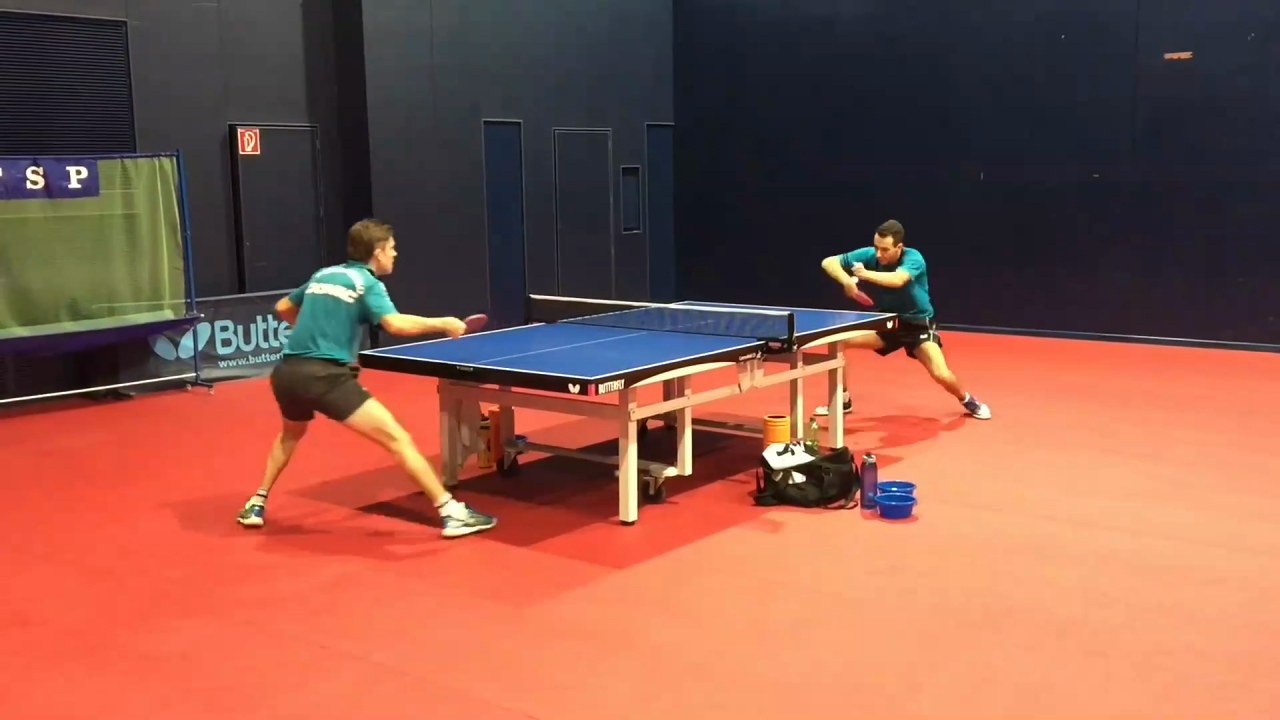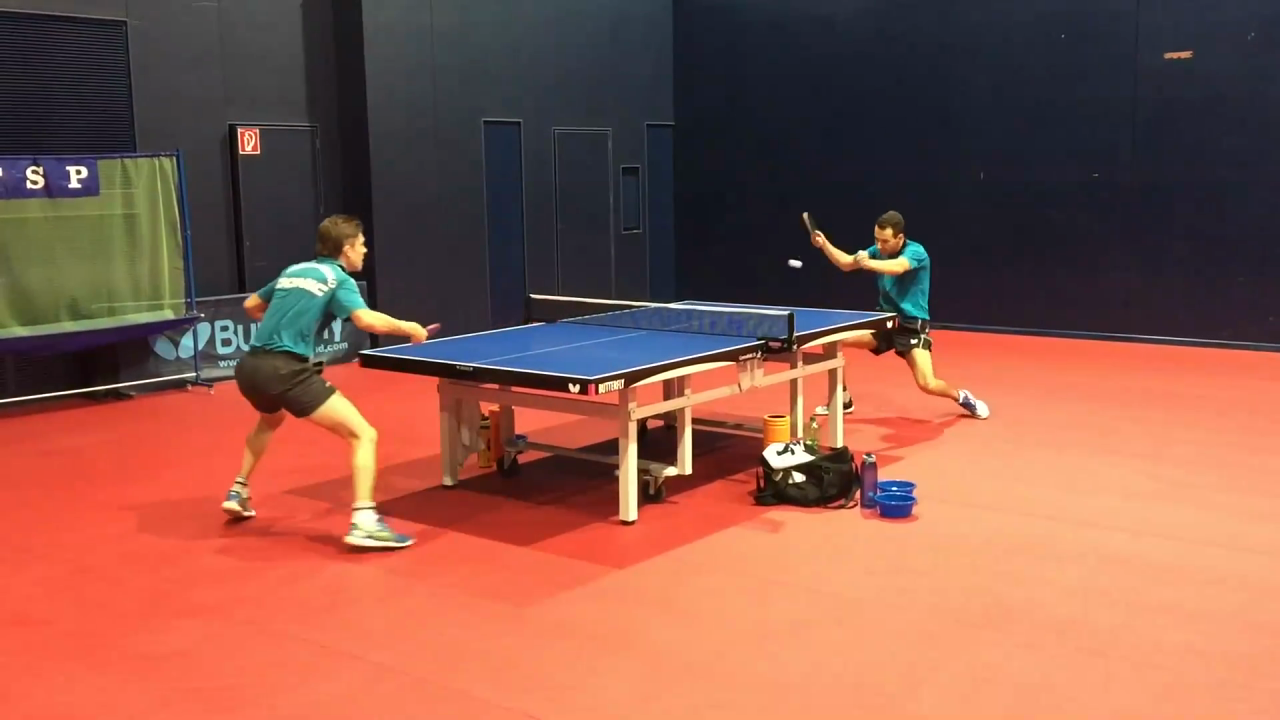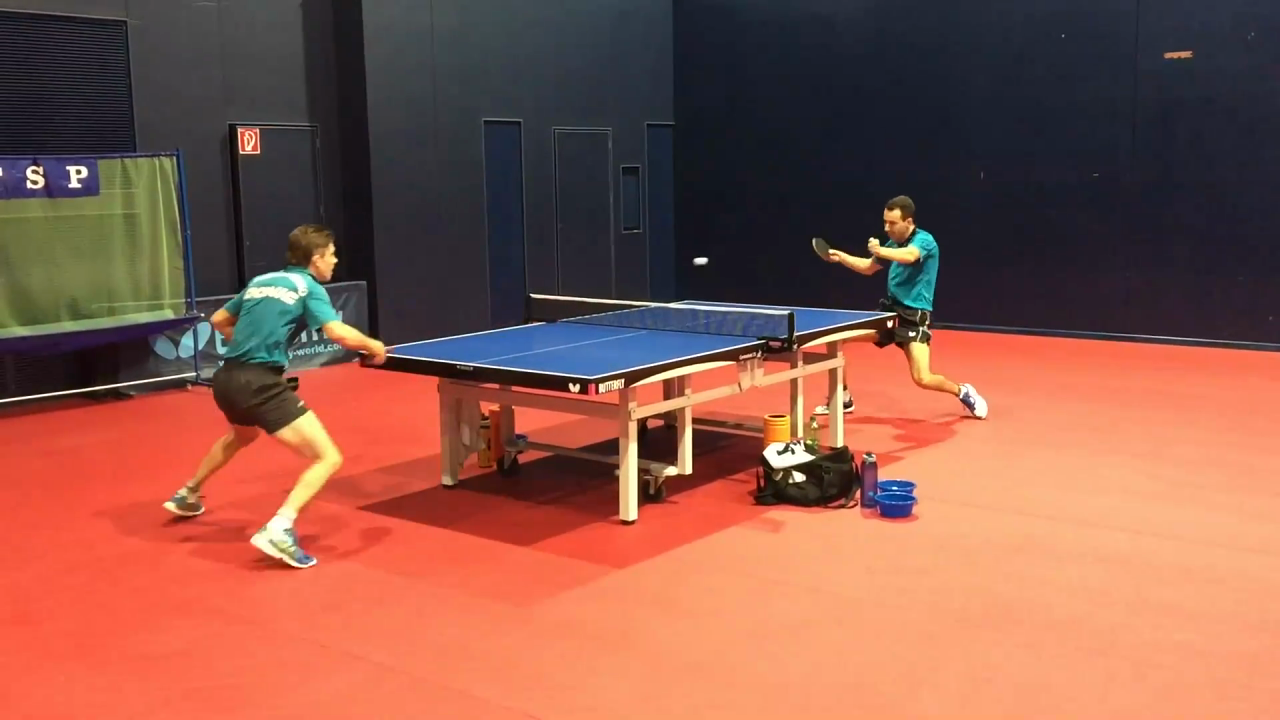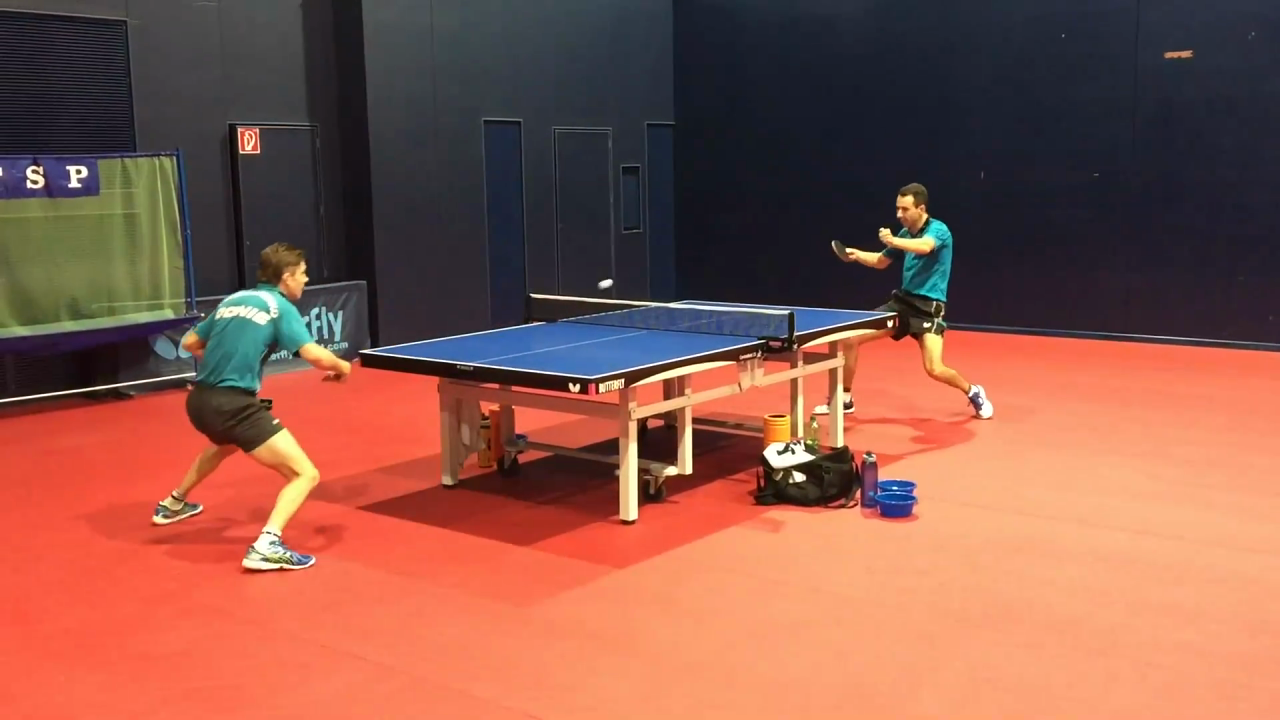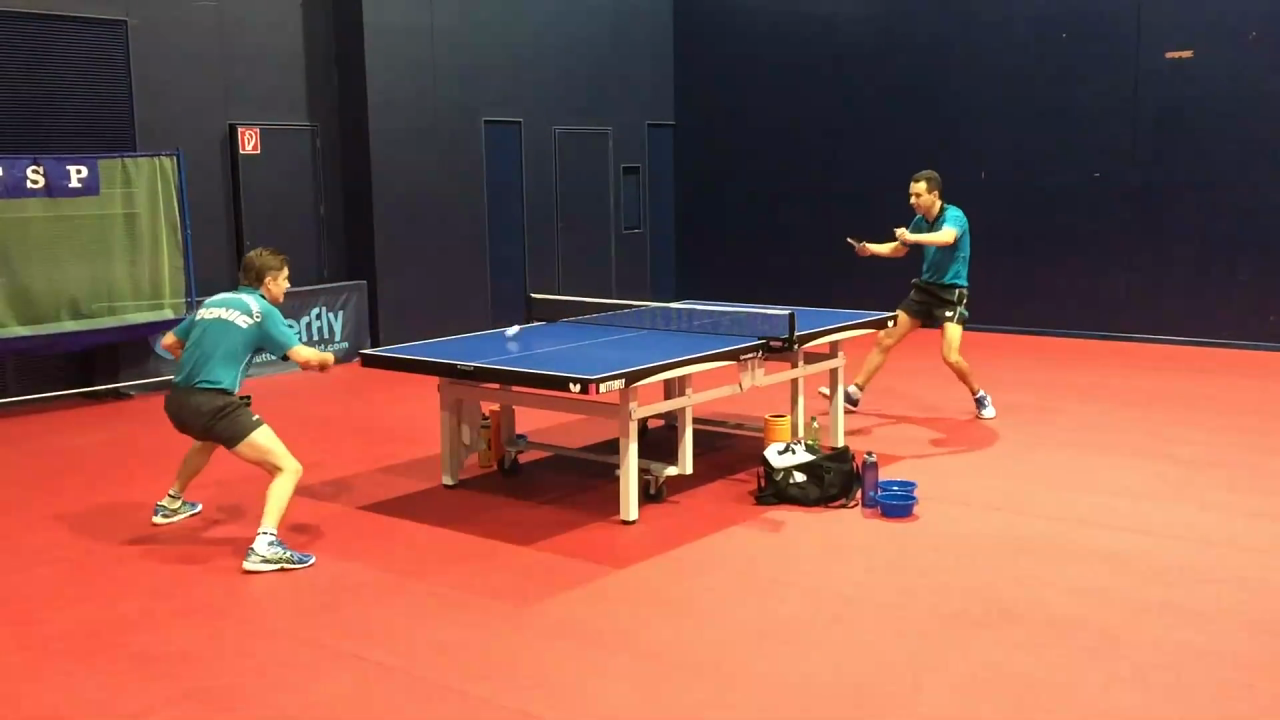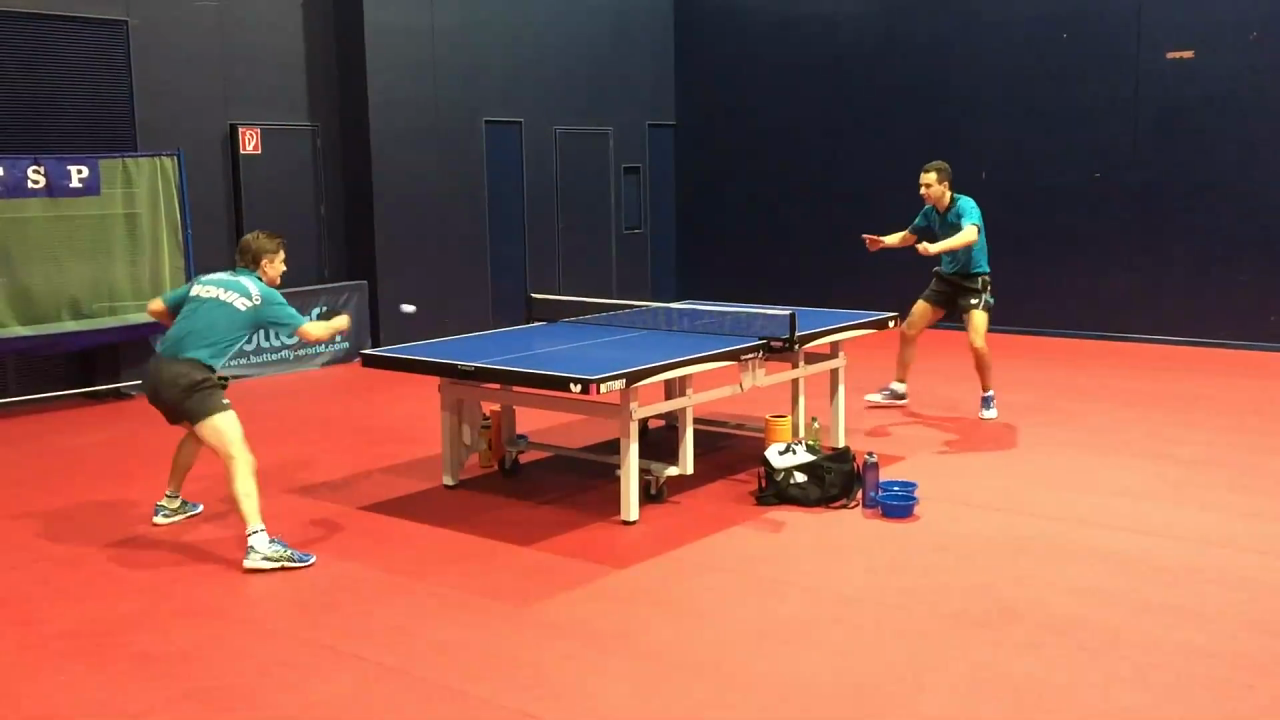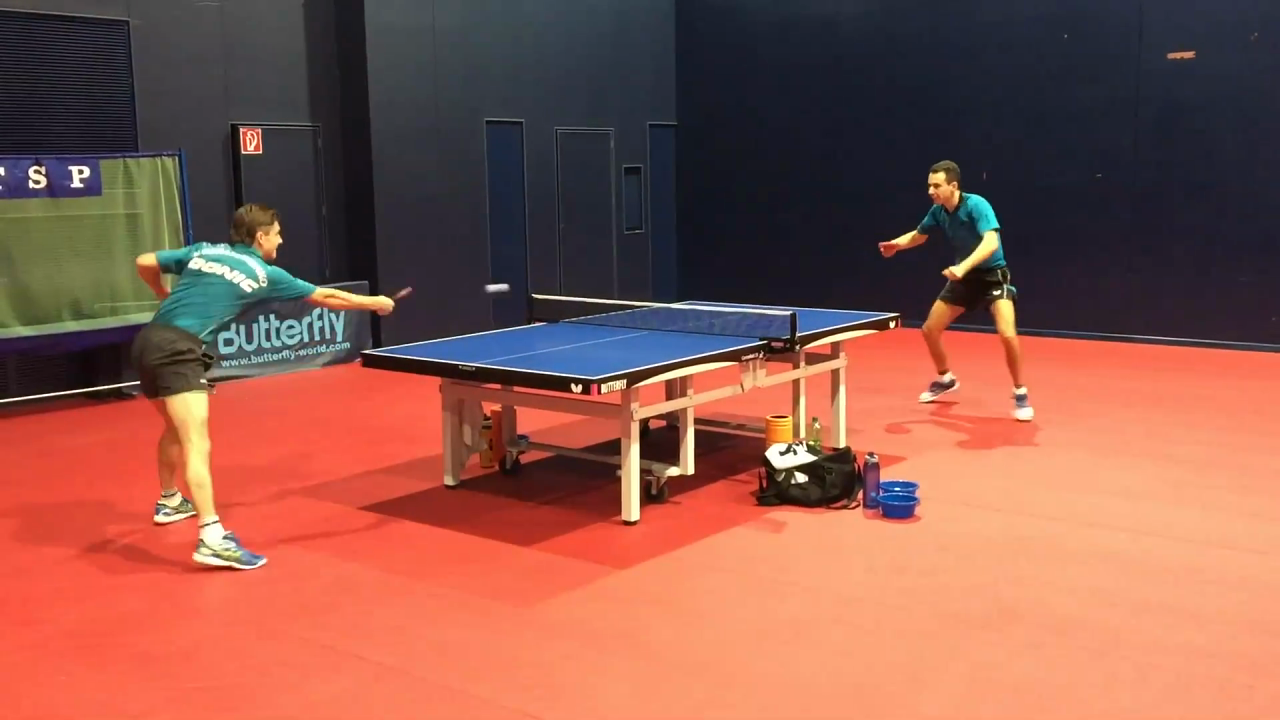
dt=0.1s
person 1, frame 1
left shoulder: (322, 276)
right shoulder: (367, 285)
left elbow: (282, 308)
right elbow: (395, 324)
right wrist: (443, 324)
left hip: (287, 373)
right hip: (325, 376)
left knee: (291, 433)
right knee: (398, 440)
left ankle: (257, 503)
right ankle: (452, 511)
person 1, frame 2
left shoulder: (293, 271)
right shoulder: (338, 280)
left elbow: (251, 305)
right elbow: (368, 320)
right wrist: (408, 328)
left hip: (250, 367)
right hip: (287, 371)
left knee: (269, 421)
right knee: (363, 435)
left ankle: (238, 493)
right ankle: (364, 521)
person 1, frame 3
left shoulder: (259, 282)
right shoulder: (310, 290)
left elbow: (218, 320)
right elbow: (338, 332)
right wrist: (371, 345)
left hip: (226, 381)
right hip: (261, 385)
left knee: (242, 434)
right knee: (328, 459)
left ankle: (186, 496)
right ankle: (275, 531)
person 1, frame 4
left shoulder: (230, 301)
right shoulder: (281, 308)
left elbow: (189, 343)
right elbow: (315, 355)
right wrist: (341, 365)
left hip: (199, 401)
right hip: (235, 405)
left knee: (226, 444)
right knee: (306, 475)
left ankle: (173, 504)
right ankle: (266, 545)
person 1, frame 5
left shoulder: (210, 304)
right shoulder: (263, 312)
left elbow: (169, 343)
right elbow: (303, 357)
right wrist: (326, 358)
left hip: (177, 400)
right hip: (215, 404)
left knee: (207, 440)
right knee: (289, 469)
left ankle: (171, 503)
right ankle: (264, 546)
person 1, frame 6
left shoulder: (205, 281)
right shoulder: (263, 295)
left elbow: (155, 308)
right elbow: (312, 333)
right wrist: (339, 323)
left hip: (157, 374)
right hip: (191, 381)
left knee: (197, 433)
right knee: (240, 461)
left ankle: (170, 504)
right ankle: (260, 543)
person 1, frame 7
left shoulder: (201, 251)
right shoulder: (265, 275)
left elbow: (145, 263)
right elbow: (323, 296)
left wrist: (163, 295)
right wrist: (374, 303)
left hip: (148, 341)
right hip: (176, 351)
left knee: (176, 429)
right knee: (197, 446)
left ankle: (168, 501)
right ankle: (212, 537)
person 2, frame 1
left shoulder: (913, 258)
right shoulder: (870, 255)
left elbow: (897, 280)
right elbow: (829, 263)
left wrist: (866, 273)
right wrist: (846, 280)
left hip: (918, 324)
left knee: (942, 375)
left ankle: (966, 399)
right ankle: (843, 400)
person 2, frame 2
left shoulder: (915, 251)
right shoulder: (878, 250)
left elbow: (897, 268)
right elbow: (848, 262)
left wrist: (867, 263)
right wrist: (825, 245)
left hip: (911, 326)
left knee: (927, 384)
left ankle: (962, 398)
right ankle: (843, 400)
person 2, frame 3
left shoulder: (925, 240)
right shoulder: (893, 242)
left elbow: (909, 256)
right elbow: (870, 267)
left wrist: (881, 250)
right wrist: (843, 258)
left hip: (914, 316)
right hip: (890, 311)
left knee: (922, 379)
left ankle: (964, 392)
right ankle: (843, 399)
person 2, frame 4
left shoulder: (938, 230)
right shoulder: (905, 233)
left elbow: (924, 247)
right elbow: (880, 262)
left wrist: (893, 241)
right wrist: (857, 255)
left hip: (928, 307)
right hip: (901, 301)
left knee: (933, 369)
right knee: (850, 339)
left ankle: (973, 393)
right ankle: (844, 399)
person 2, frame 5
left shoulder: (953, 216)
right shoulder: (919, 221)
left elbow: (947, 237)
right elbow: (896, 249)
left wrist: (912, 238)
right wrist: (870, 249)
left hip: (952, 293)
right hip: (924, 290)
left knee: (950, 357)
right knee: (885, 341)
left ankle: (980, 396)
right ankle: (853, 394)
person 2, frame 6
left shoulder: (966, 206)
right shoulder: (929, 212)
left elbow: (970, 236)
right elbow: (907, 237)
left wrist: (936, 247)
right wrist: (882, 241)
left hip: (973, 281)
right hip: (945, 280)
left knee: (976, 343)
right knee: (907, 331)
left ankle: (988, 396)
right ankle: (898, 389)
person 2, frame 7
left shoulder: (977, 206)
right shoulder: (938, 211)
left elbow: (992, 242)
right elbow: (919, 236)
left wrist: (964, 266)
right wrist: (896, 244)
left hip: (991, 275)
right hip: (959, 279)
left knee: (1007, 336)
right knee: (930, 331)
left ankle: (1020, 394)
right ankle: (946, 380)
